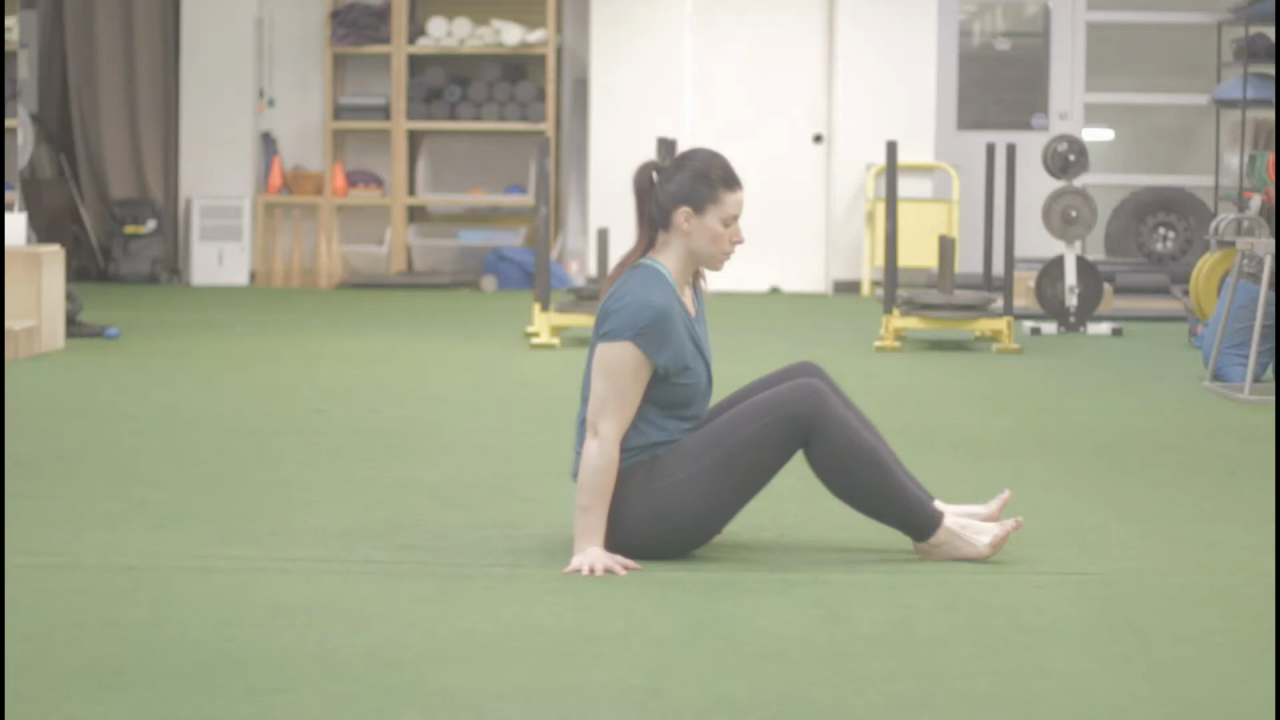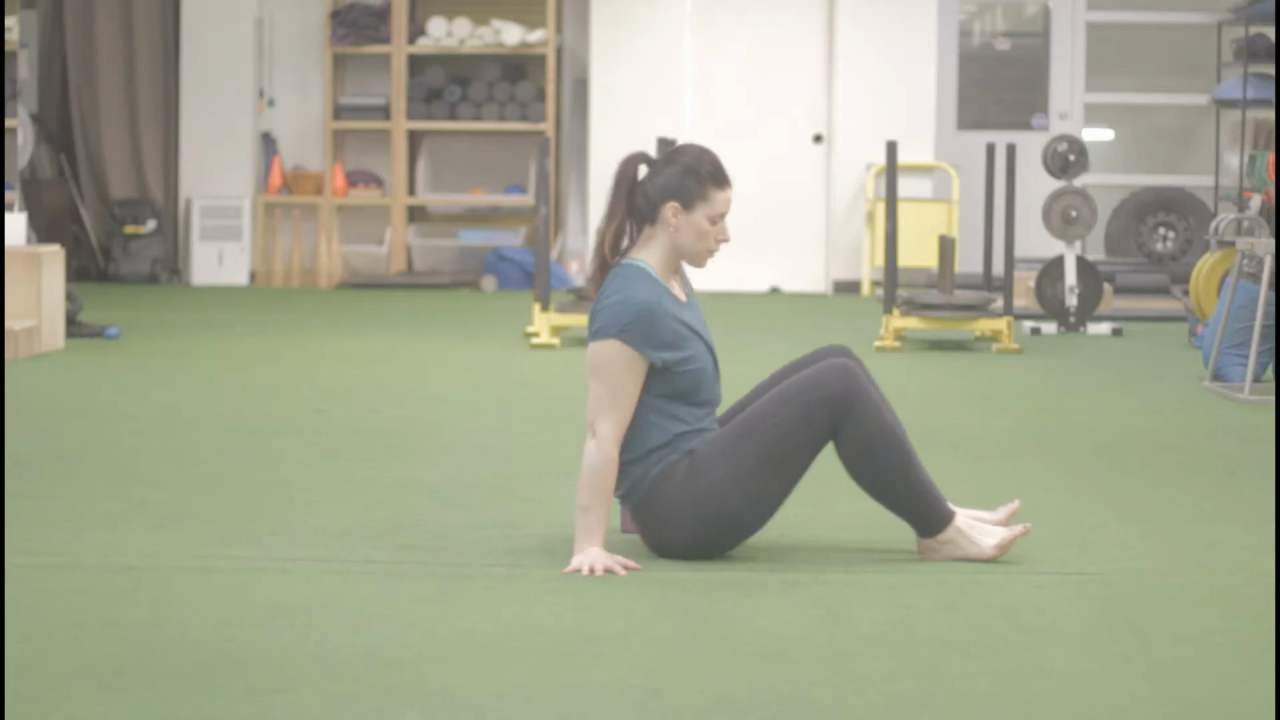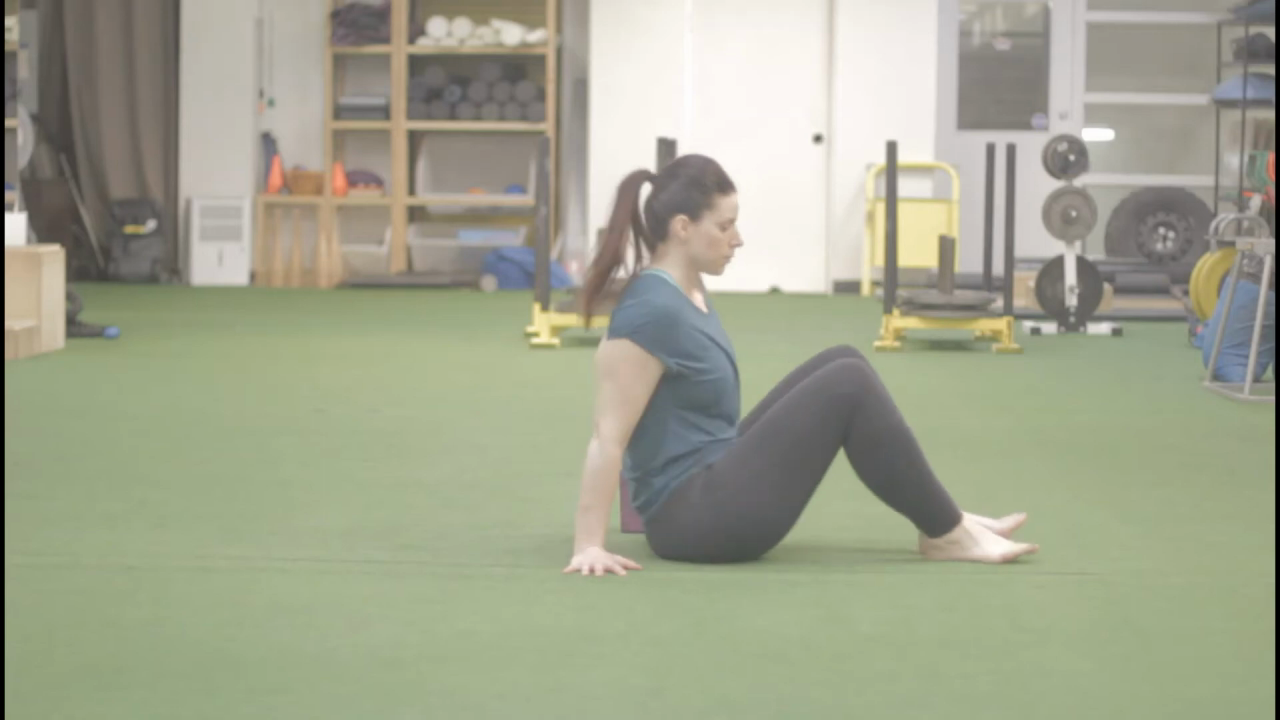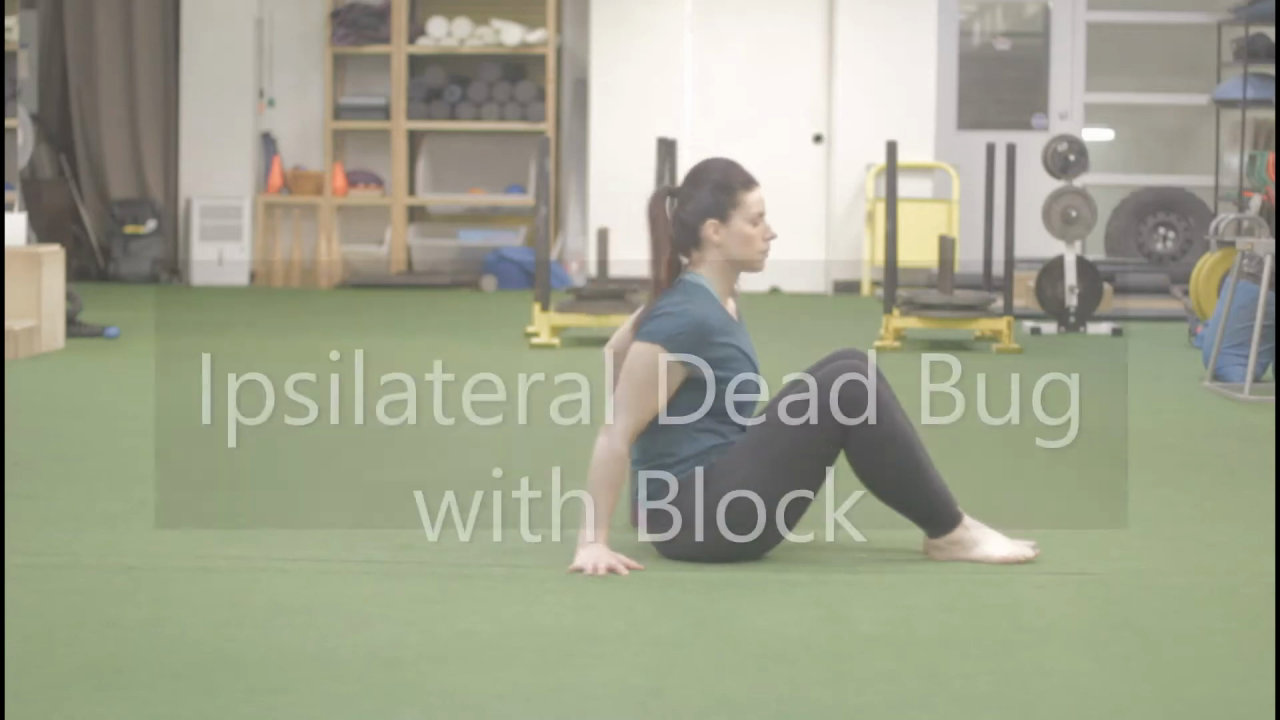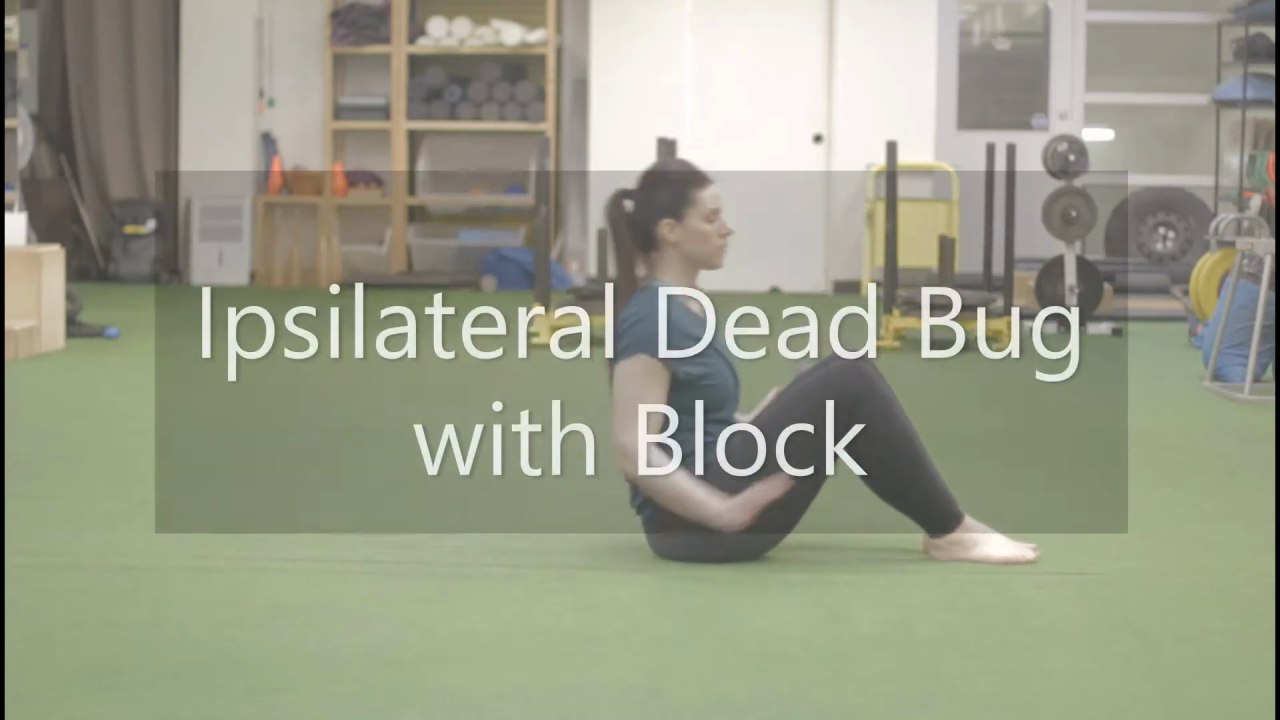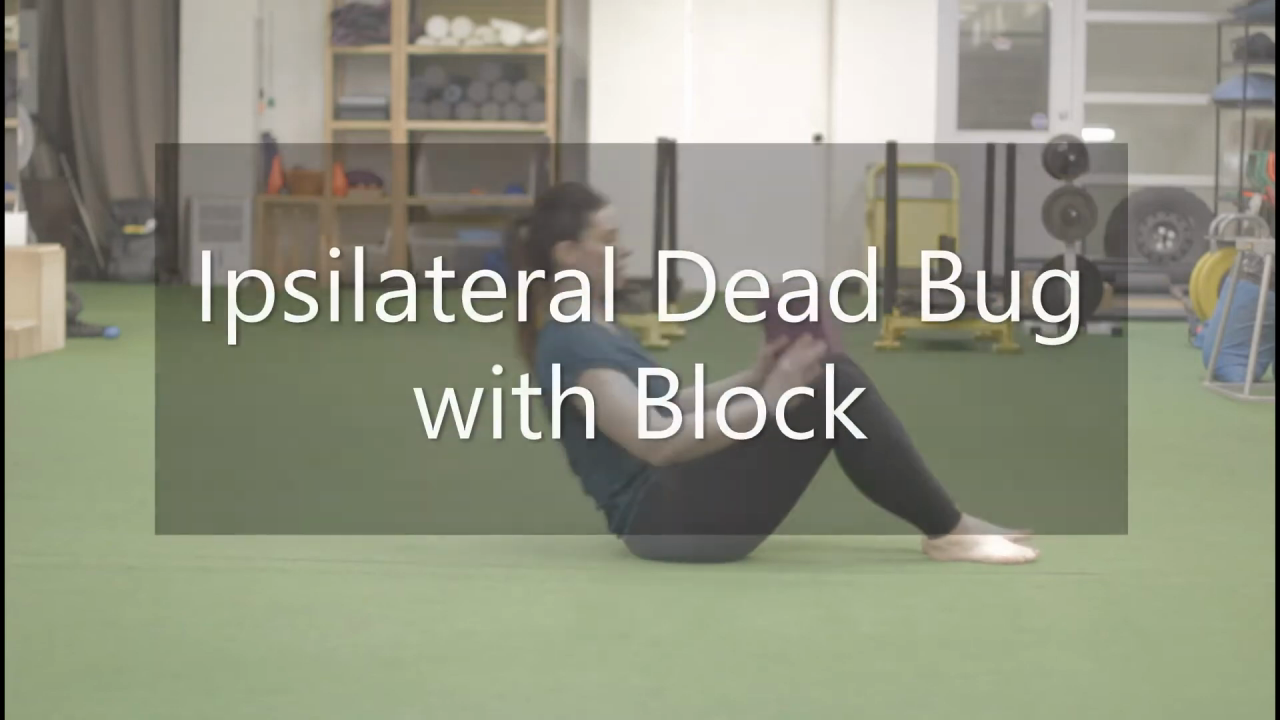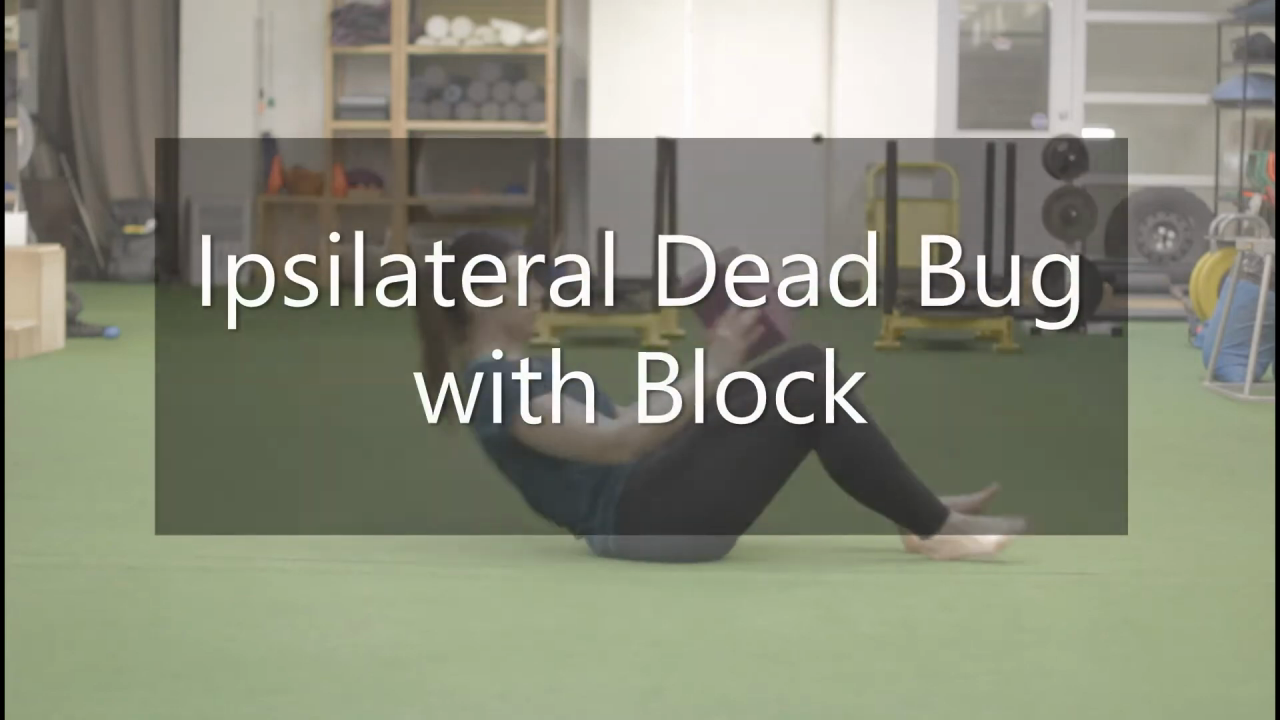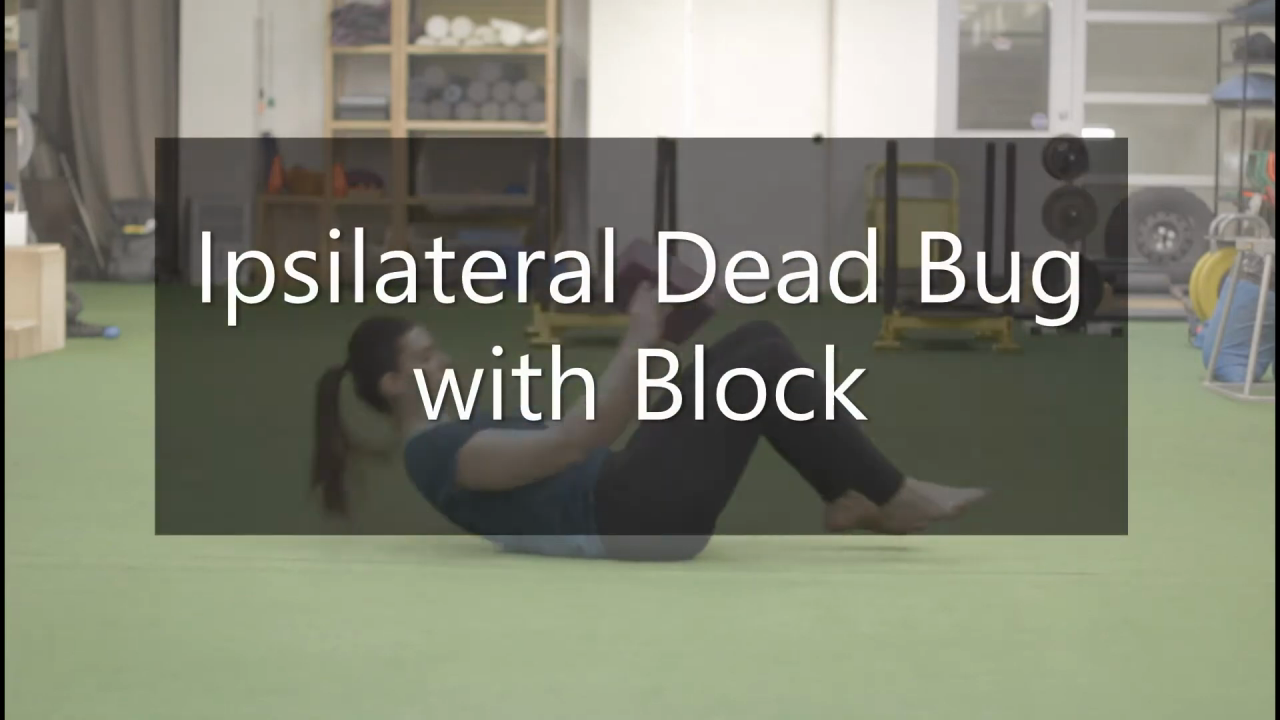
dt=0.2s
person 1, frame 1
left shoulder: (682, 283)
right shoulder: (644, 304)
right elbow: (602, 433)
right wrist: (589, 545)
left hip: (668, 482)
right hip: (637, 508)
left knee: (807, 380)
right knee: (804, 405)
left ankle: (928, 511)
right ankle: (934, 535)
person 1, frame 2
left shoulder: (666, 278)
right shoulder: (632, 303)
right elbow: (602, 434)
right wrist: (589, 546)
left hip: (699, 472)
right hip: (678, 508)
left knee: (835, 363)
right knee: (839, 384)
left ankle: (939, 514)
right ankle: (940, 534)
person 1, frame 3
left shoulder: (677, 291)
right shoulder: (653, 312)
left elbow: (608, 359)
right elbow: (606, 434)
right wrist: (588, 544)
left hip: (713, 483)
right hip: (699, 519)
left knee: (843, 364)
right knee: (850, 384)
left ankle: (944, 519)
right ankle: (946, 535)
person 1, frame 4
left shoulder: (712, 297)
right shoulder: (689, 318)
left elbow: (621, 349)
right elbow: (616, 432)
right wrist: (593, 541)
left hip: (715, 489)
right hip: (697, 514)
left knee: (849, 370)
right knee: (848, 386)
left ankle: (946, 521)
right ankle: (948, 534)
person 1, frame 5
left shoulder: (677, 305)
right shoulder: (652, 320)
right elbow: (632, 449)
right wrist: (719, 512)
left hip: (724, 483)
right hip: (692, 522)
left knee: (847, 372)
right knee: (852, 384)
left ankle: (947, 523)
right ankle: (950, 535)
person 1, frame 6
left shoulder: (587, 331)
right shoulder: (574, 346)
right elbow: (657, 443)
left wrist: (756, 378)
right wrist: (763, 401)
left hip: (680, 502)
right hip: (673, 524)
left knee: (829, 373)
right knee: (835, 390)
left ankle: (944, 519)
right ankle: (948, 534)
person 1, frame 7
left shoulder: (519, 373)
right shoulder: (499, 389)
left elbow: (621, 420)
right elbow: (619, 443)
left wrist: (711, 363)
right wrist: (716, 366)
left hip: (658, 493)
right hip: (651, 526)
left knee: (803, 367)
right knee: (807, 393)
left ankle: (925, 515)
right ankle: (933, 529)
person 1, frame 8
left shoulder: (453, 431)
right shoulder: (444, 450)
left elbow: (581, 427)
right elbow: (576, 436)
left wrist: (642, 342)
right wrist: (637, 340)
left hip: (630, 498)
right hip: (640, 525)
left knee: (759, 344)
right knee: (759, 359)
left ankle: (847, 498)
right ankle: (893, 497)
